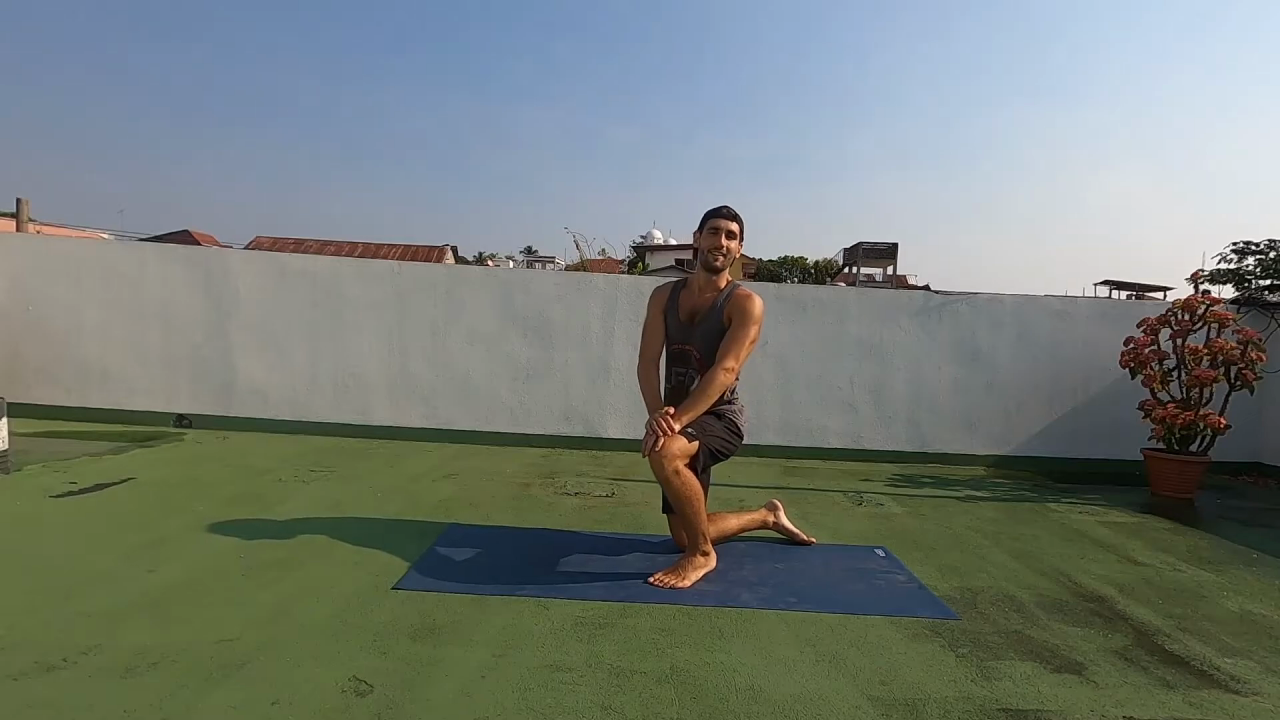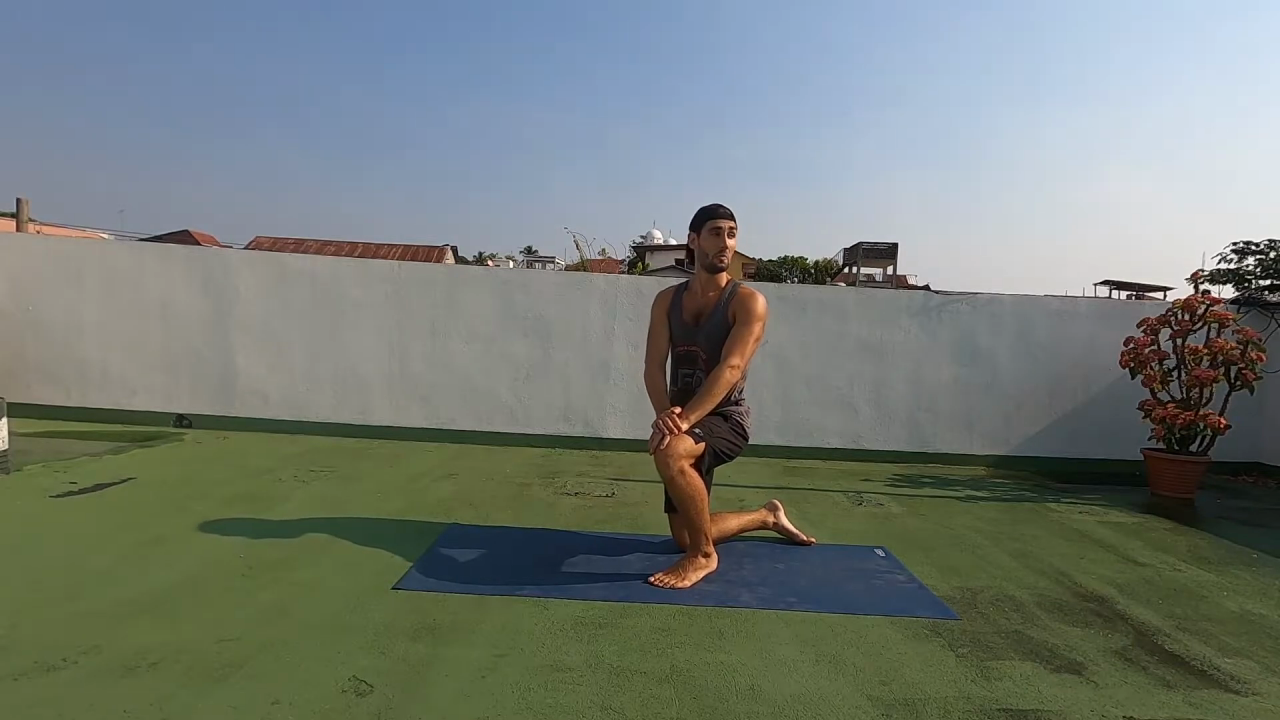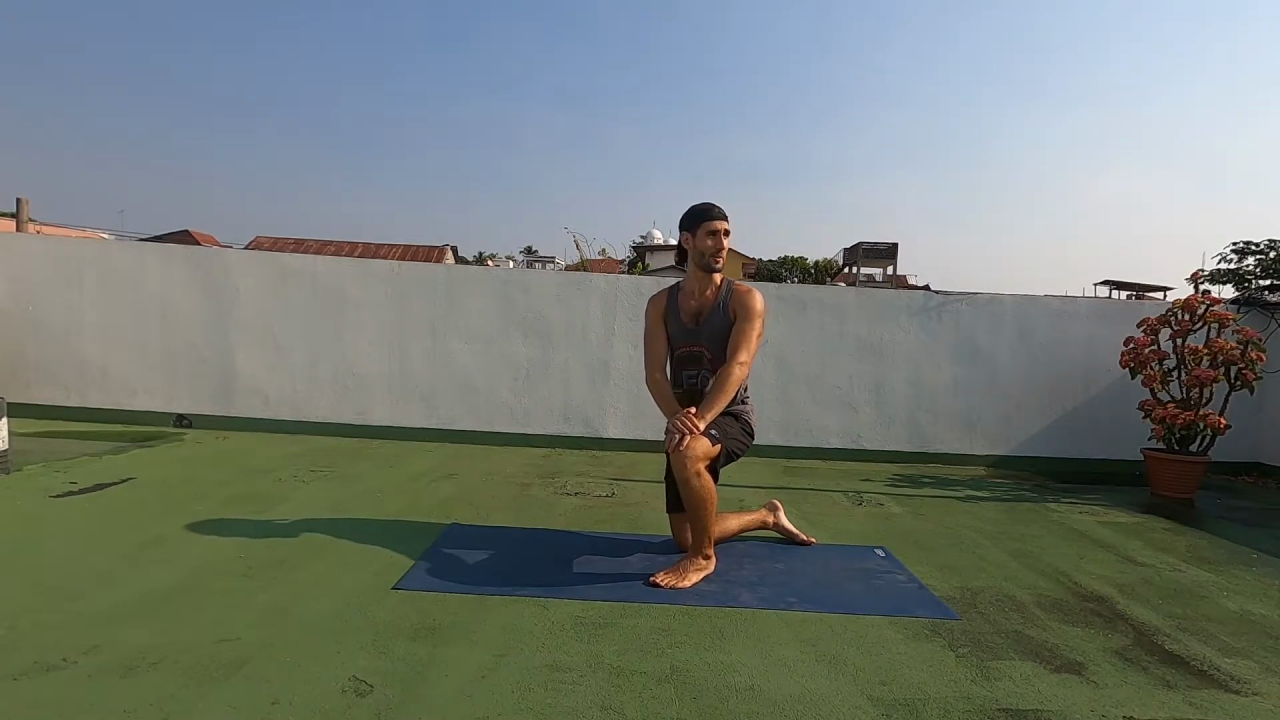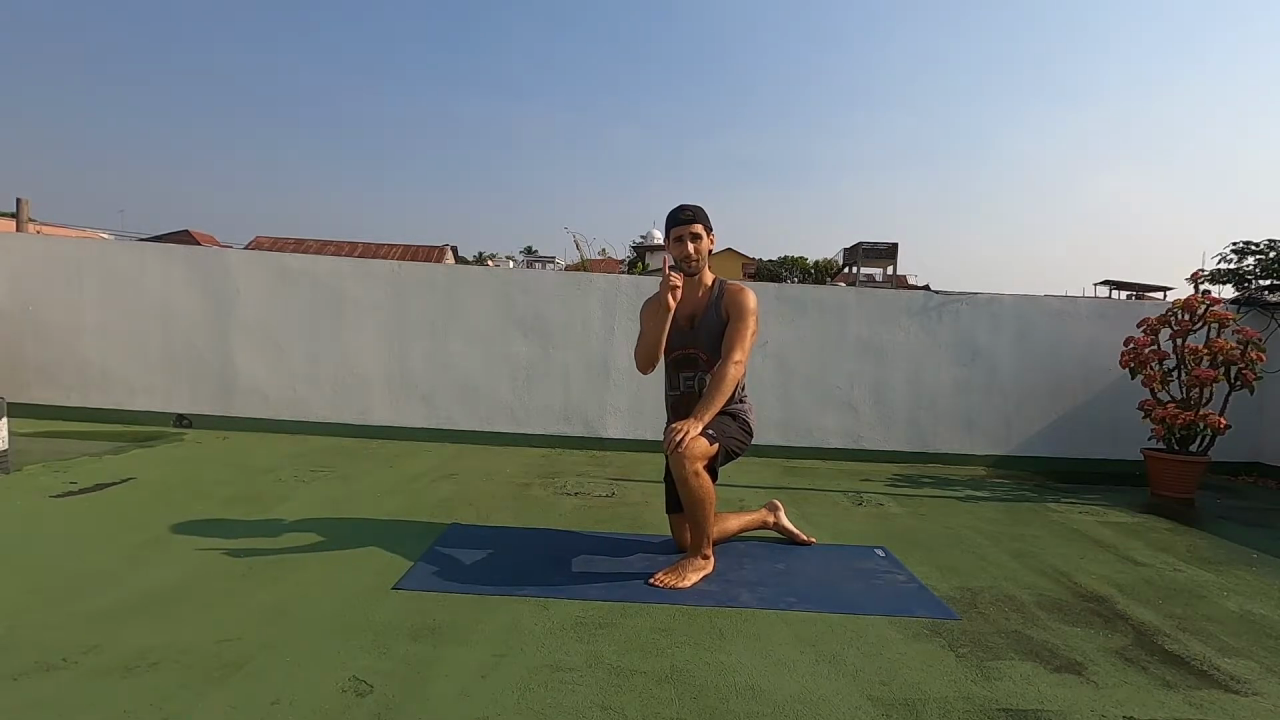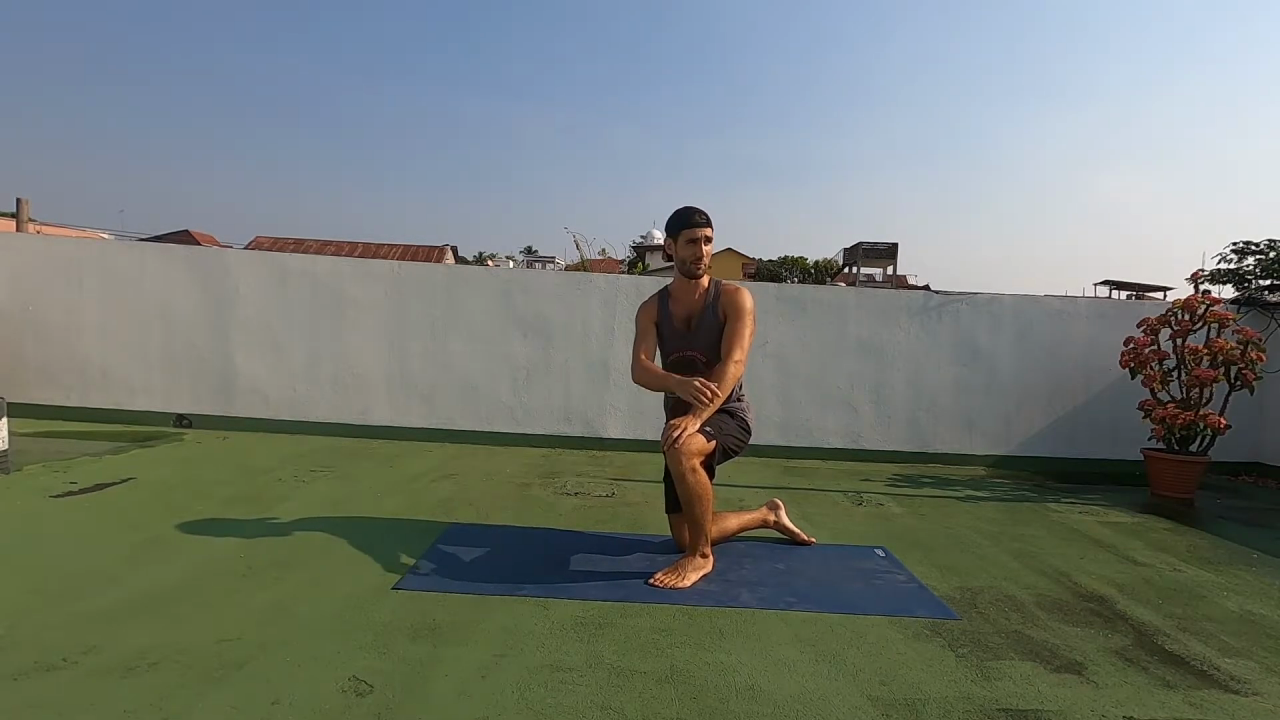
dt=0.7s
person 1, frame 1
left shoulder: (746, 303)
right shoulder: (664, 296)
left elbow: (724, 371)
right elbow: (647, 362)
left wrist: (676, 420)
right wrist: (657, 413)
left hip: (719, 418)
right hip: (681, 421)
left knee: (664, 452)
right knee: (684, 535)
left ankle: (702, 555)
right ankle: (768, 516)
person 1, frame 2
left shoulder: (748, 301)
right shoulder: (667, 300)
left elbow: (731, 369)
right elbow: (654, 367)
left wrist: (684, 420)
right wrist: (665, 414)
left hip: (725, 419)
right hip: (686, 423)
left knee: (670, 453)
right knee: (685, 536)
left ankle: (703, 556)
right ankle: (767, 516)
person 1, frame 3
left shoulder: (745, 299)
right shoulder: (660, 304)
left elbow: (738, 367)
right elbow: (655, 372)
left wrist: (701, 420)
right wrist: (676, 416)
left hip: (730, 418)
right hip: (685, 423)
left knee: (687, 453)
right knee: (684, 537)
left ankle: (703, 558)
right ankle: (767, 517)
person 1, frame 4
left shoulder: (738, 297)
right shoulder: (654, 305)
left elbow: (733, 365)
right elbow: (644, 365)
left wrist: (697, 421)
right wrist: (666, 308)
left hip: (728, 418)
right hip: (682, 423)
left knee: (685, 455)
right knee: (684, 538)
left ankle: (702, 558)
right ankle: (768, 517)
person 1, frame 5
left shoulder: (734, 298)
right shoulder: (651, 309)
left elbow: (733, 364)
right elbow: (640, 368)
left wrist: (696, 413)
right wrist: (681, 383)
left hip: (728, 416)
right hip: (686, 421)
left knee: (682, 449)
right knee: (684, 536)
left ankle: (701, 557)
right ankle: (767, 515)
